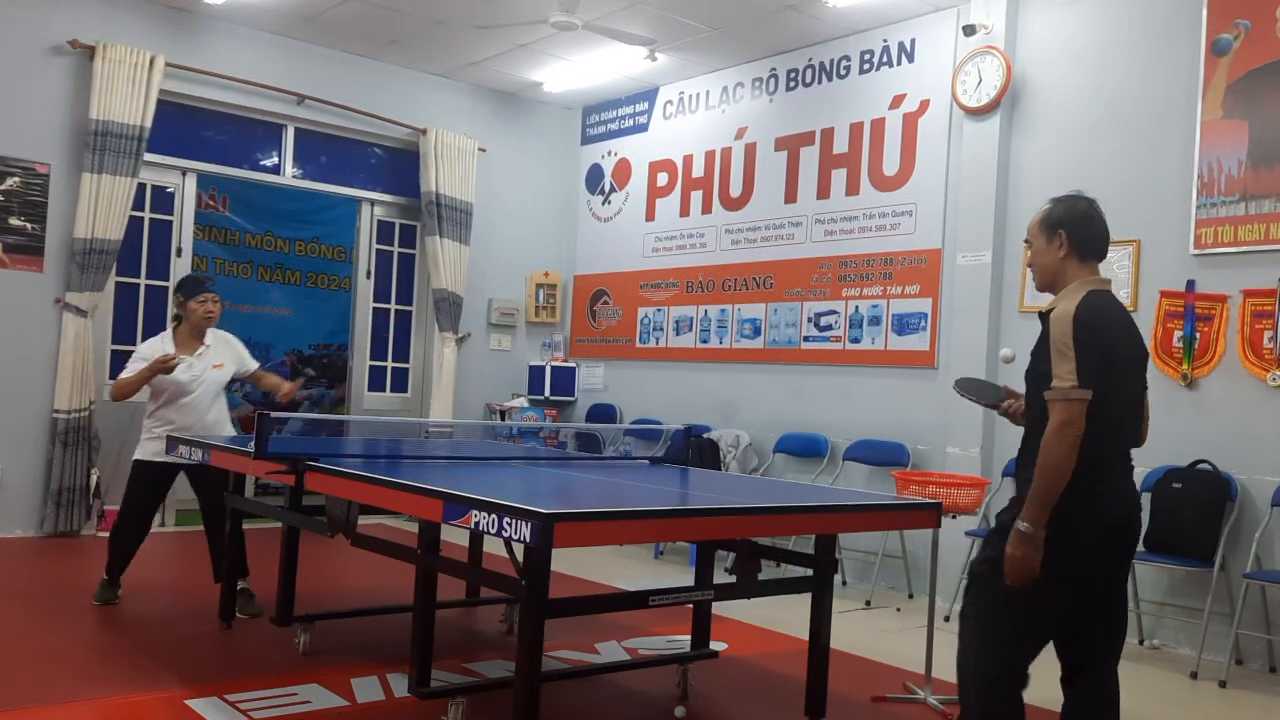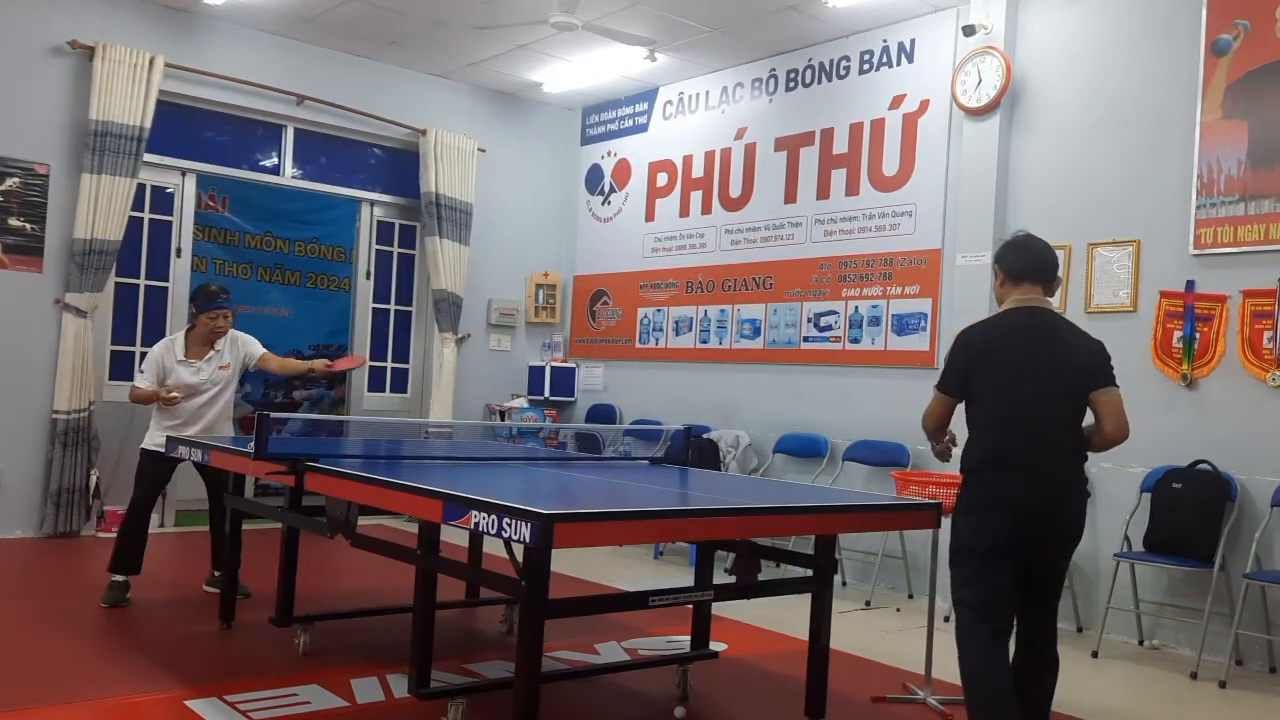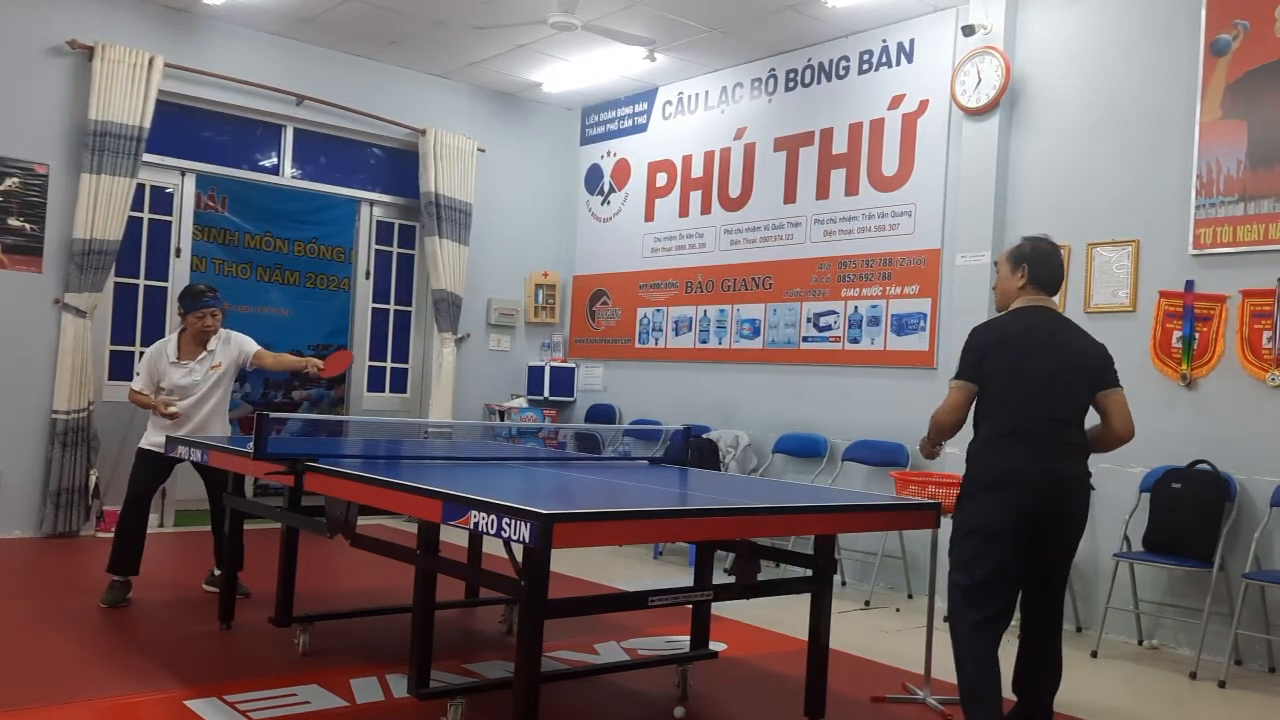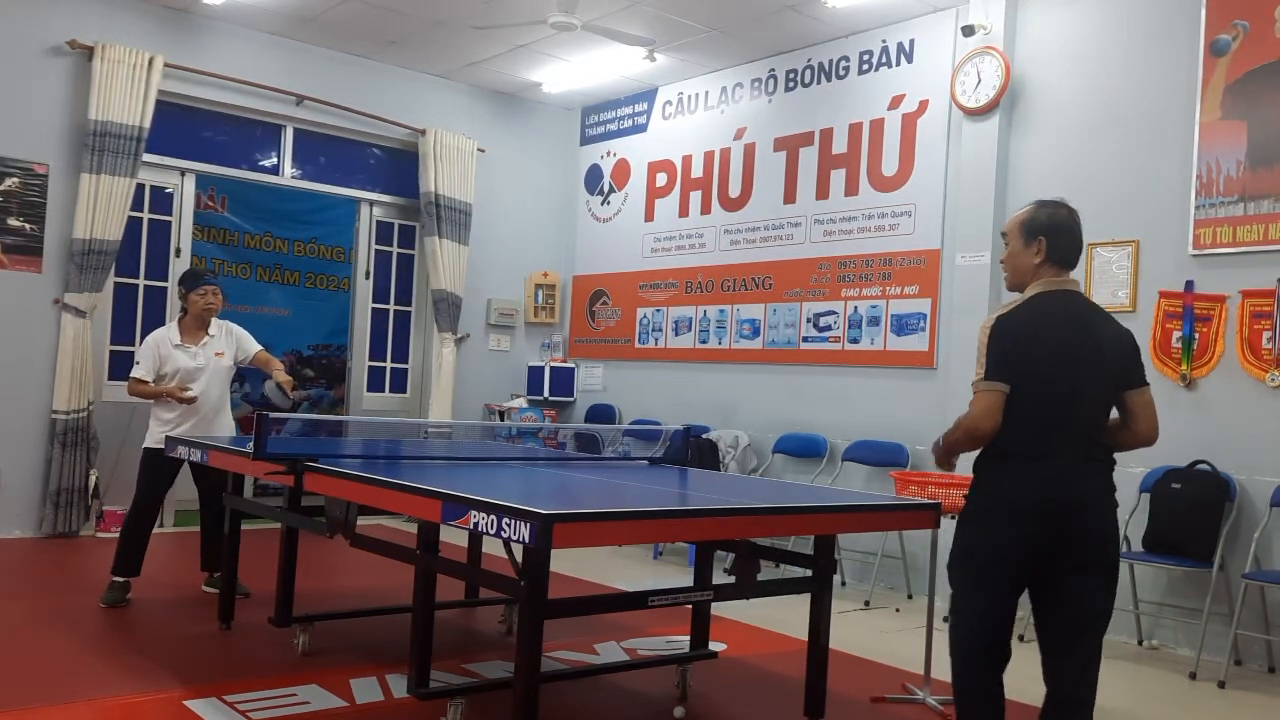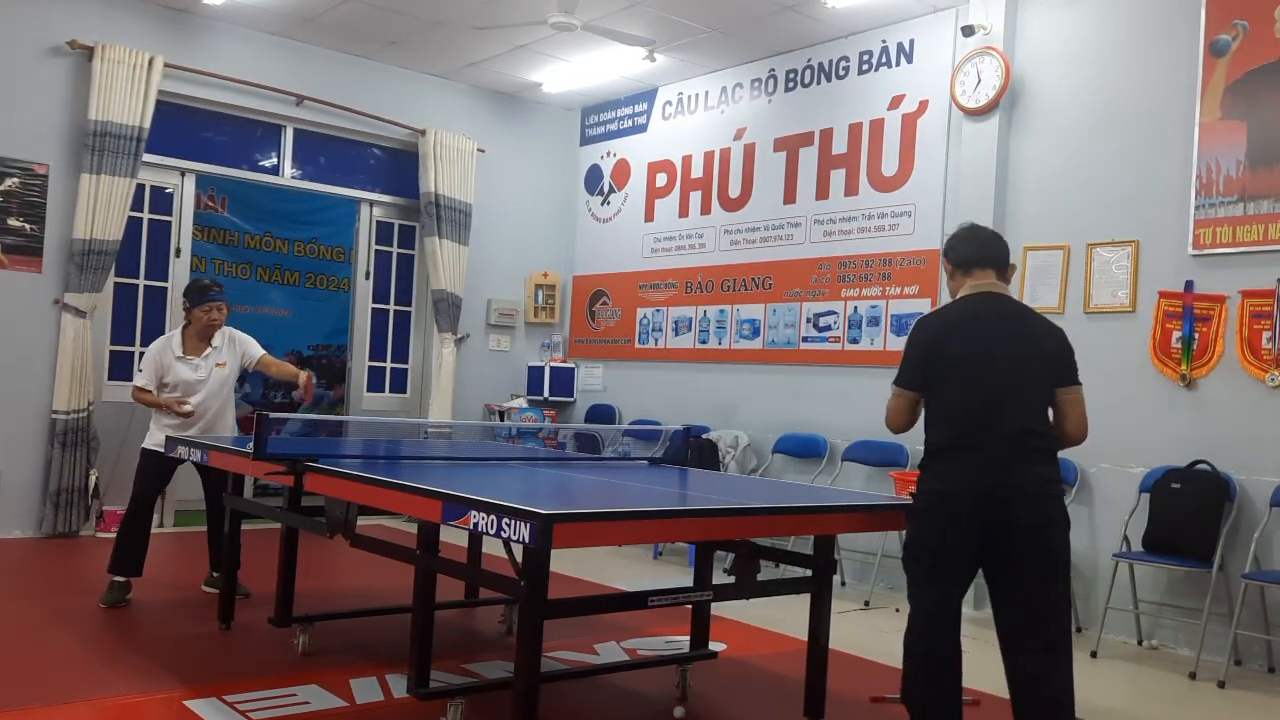
dt=1s
person 1, frame 1
left shoulder: (1071, 316)
right shoulder: (1123, 321)
left elbow: (1067, 429)
left wrist: (1027, 526)
left hip: (1066, 521)
right hip: (1113, 518)
left knee: (990, 654)
right knee: (1092, 669)
person 1, frame 2
left shoulder: (975, 338)
right shoulder: (1085, 346)
left elbow: (934, 421)
right elbow: (1113, 430)
left wrist: (942, 443)
left hip: (989, 504)
right hip: (1060, 505)
left knee: (985, 632)
right knee: (1039, 623)
person 1, frame 3
left shoulder: (988, 335)
right shoulder: (1089, 347)
left elbow: (950, 417)
right elbow: (1121, 429)
left wrist: (930, 442)
left hip: (995, 491)
right hip: (1064, 494)
left knee: (976, 615)
right knee: (1043, 612)
person 1, frame 4
left shoulder: (1009, 325)
right shoulder: (1115, 333)
left elbow: (983, 422)
right elbow: (1143, 429)
left wrist: (946, 447)
left hip: (1007, 505)
right hip: (1086, 510)
left knee: (978, 643)
right knee: (1072, 657)
person 1, frame 5
left shoulder: (933, 328)
right shoulder: (1048, 333)
left elbow: (899, 419)
right elbow: (1073, 428)
left hip: (951, 496)
right hip: (1031, 498)
left knee: (932, 629)
right knee: (1039, 642)
person 2, frame 1
left shoulder: (227, 344)
right shoulder: (153, 348)
left elbow: (257, 376)
right elbow: (116, 394)
left wrist: (282, 385)
right wrist: (151, 371)
right hip: (159, 448)
left knee: (223, 518)
right knee: (133, 518)
left ankle: (240, 586)
right ankle: (110, 579)
person 2, frame 2
left shoulder: (237, 342)
right shoulder: (163, 350)
left elbow: (273, 363)
right elbow: (135, 393)
left wrist: (311, 365)
right wrist: (157, 395)
right hip: (165, 440)
left knee: (225, 506)
right knee: (140, 505)
left ankle: (219, 573)
right ankle: (119, 578)
person 2, frame 3
left shoulder: (232, 343)
right shoulder: (158, 352)
left elbow: (270, 359)
right elbow: (136, 394)
left wrist: (304, 363)
right wrist: (155, 405)
left hip: (213, 441)
right hip: (161, 441)
left knee: (228, 505)
right knee: (135, 501)
left ankle: (221, 573)
right ankle: (120, 578)
person 2, frame 4
left shoulder: (231, 334)
right shoulder: (159, 340)
left elbow: (265, 359)
right elbow: (134, 386)
left wrist: (278, 372)
right wrist: (167, 392)
left hip: (215, 439)
right hip: (166, 438)
left knee: (217, 506)
right knee: (144, 505)
left ankle: (216, 573)
right ankle: (121, 579)
person 2, frame 5
left shoulder: (235, 341)
right shoulder: (161, 348)
left elbow: (272, 366)
right elbow: (139, 392)
left wrist: (298, 374)
right wrist: (165, 403)
right hip: (166, 440)
left knee: (225, 505)
right knee: (140, 503)
left ankle: (218, 573)
right ankle: (120, 579)
